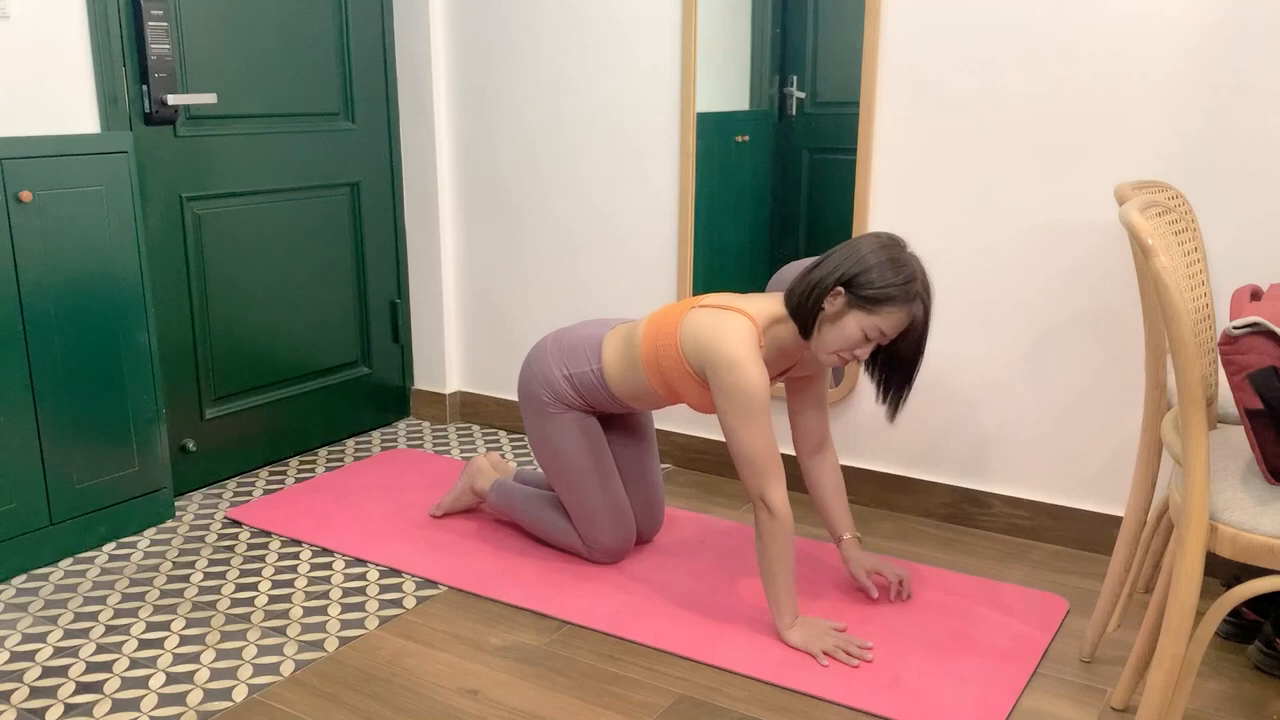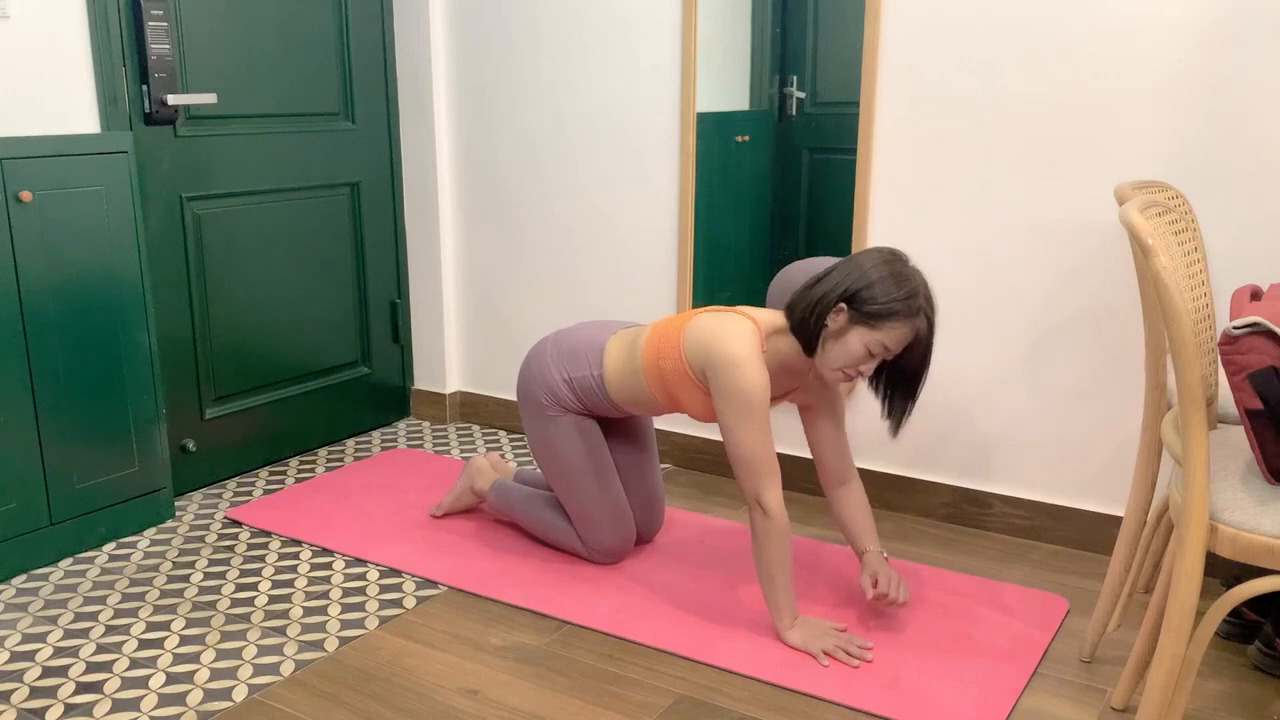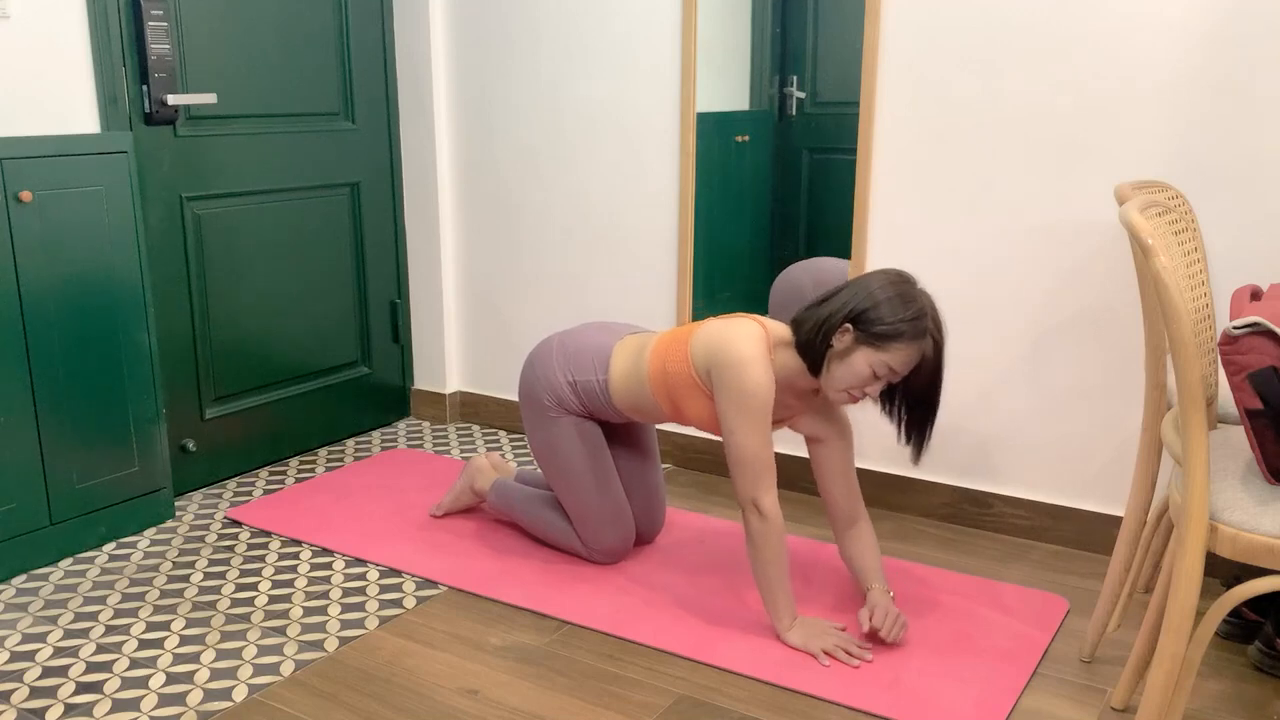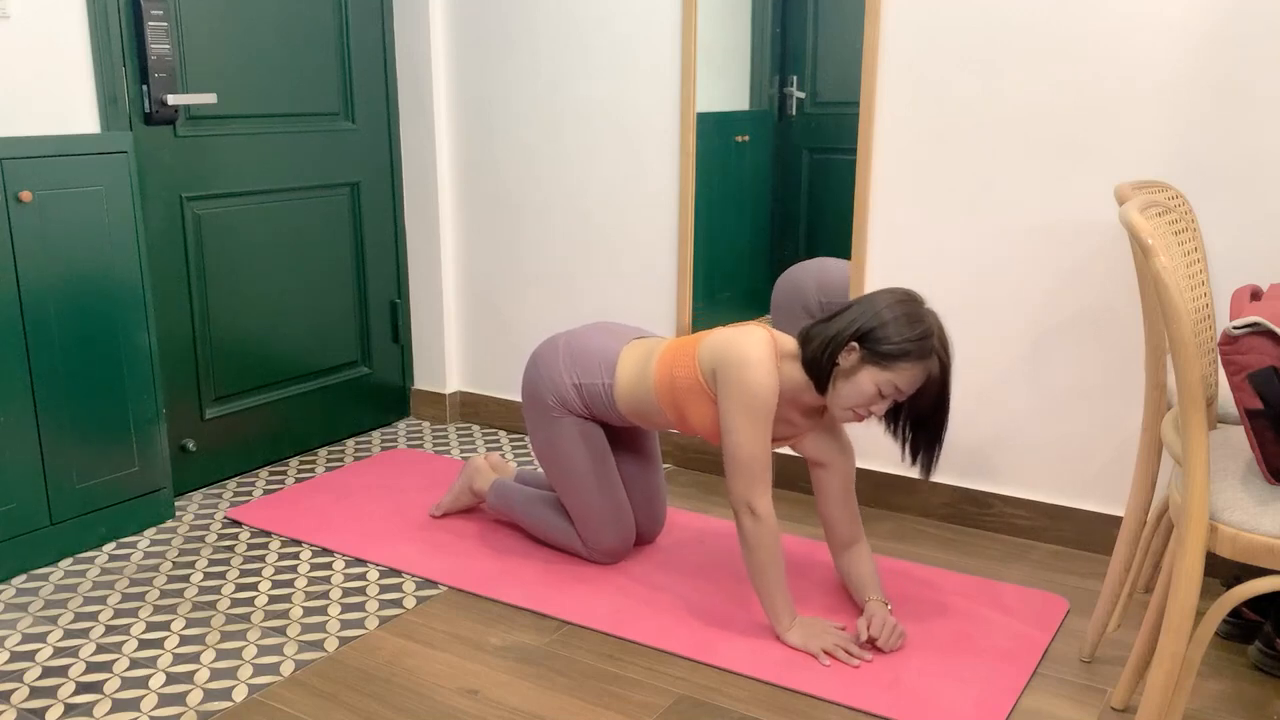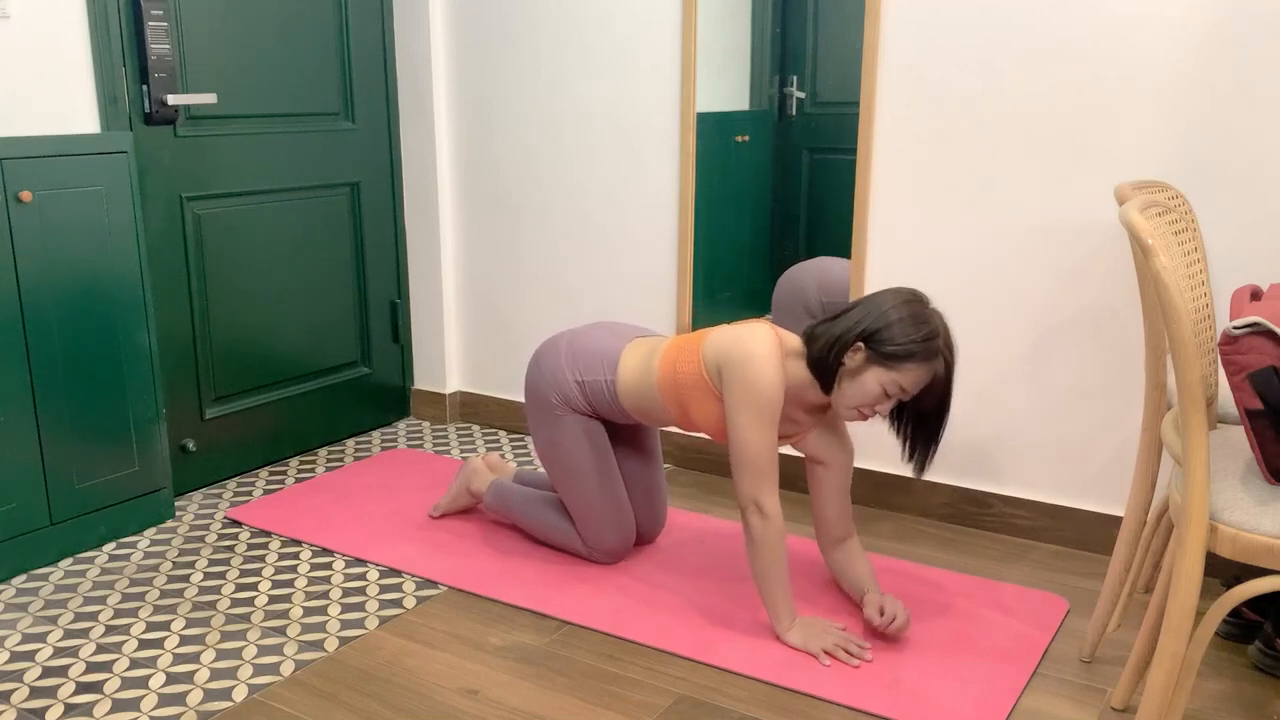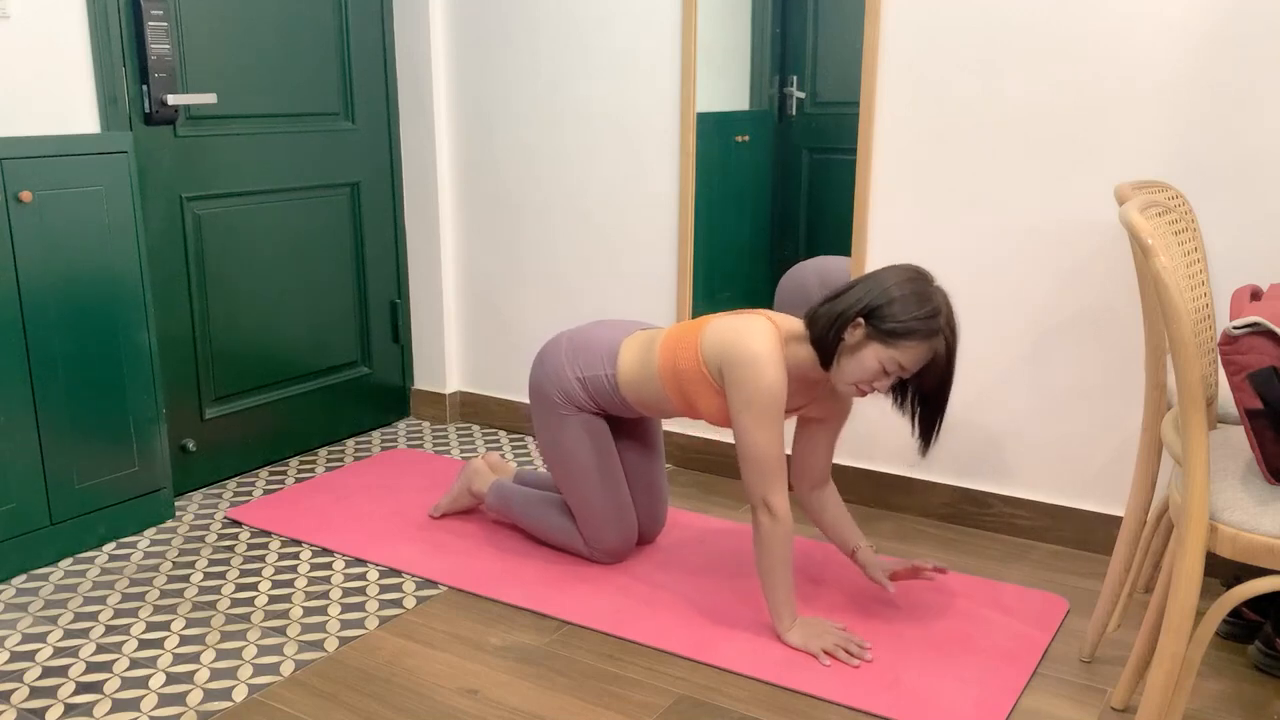
dt=0.4s
person 1, frame 1
left shoulder: (810, 340)
right shoulder: (735, 346)
left elbow: (816, 450)
right elbow: (769, 499)
left wrist: (850, 546)
right wrist: (789, 623)
left hip: (612, 382)
right hip: (559, 381)
left knee: (645, 528)
right knee: (608, 543)
left ankle: (508, 474)
right ankle: (486, 483)
person 1, frame 2
left shoulder: (815, 373)
right shoulder: (739, 353)
left elbow: (840, 480)
right elbow: (764, 502)
left wrist: (872, 556)
right wrist: (789, 623)
left hip: (611, 379)
right hip: (558, 382)
left knee: (645, 527)
right knee: (608, 543)
left ankle: (508, 473)
right ankle: (485, 483)
person 1, frame 3
left shoulder: (820, 411)
right shoulder: (747, 358)
left elbow: (850, 521)
right elbow: (759, 505)
left wrist: (878, 592)
right wrist: (788, 624)
left hip: (612, 369)
right hip: (559, 381)
left knee: (645, 530)
right knee: (608, 543)
left ankle: (507, 474)
right ankle: (486, 482)
person 1, frame 4
left shoulder: (823, 435)
right shoulder: (753, 364)
left elbow: (848, 543)
right elbow: (752, 508)
left wrist: (875, 604)
right wrist: (787, 624)
left hip: (616, 368)
right hip: (564, 381)
left knee: (646, 529)
right knee: (608, 543)
left ankle: (505, 473)
right ankle: (484, 484)
person 1, frame 5
left shoulder: (825, 433)
right shoulder: (758, 361)
left elbow: (839, 541)
right elbow: (759, 507)
left wrist: (872, 595)
right wrist: (787, 624)
left hip: (617, 370)
right hip: (565, 379)
left knee: (646, 530)
right knee: (608, 544)
left ankle: (503, 472)
right ankle: (482, 484)
person 1, frame 6
left shoulder: (830, 392)
right shoulder: (759, 358)
left elbow: (812, 487)
right elbow: (770, 505)
left wrist: (866, 556)
right wrist: (788, 624)
left hip: (621, 366)
right hip: (569, 379)
left knee: (646, 530)
right knee: (610, 544)
left ankle: (503, 473)
right ankle: (484, 486)
